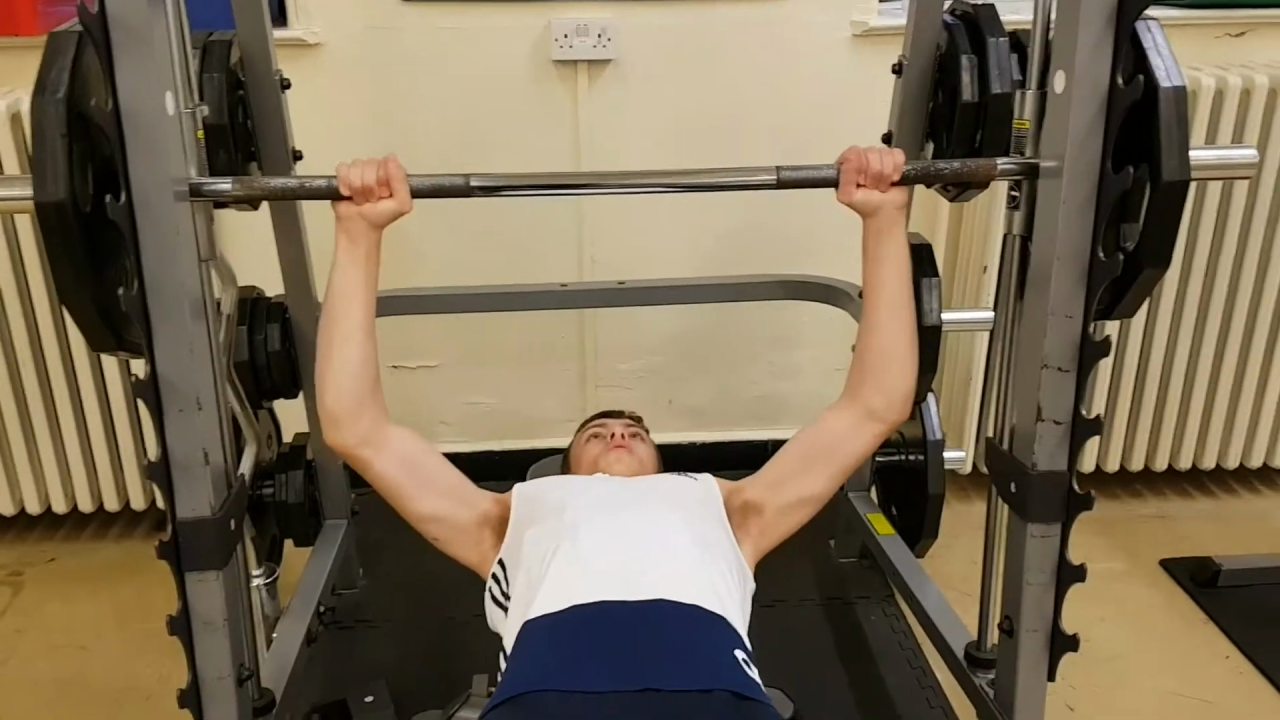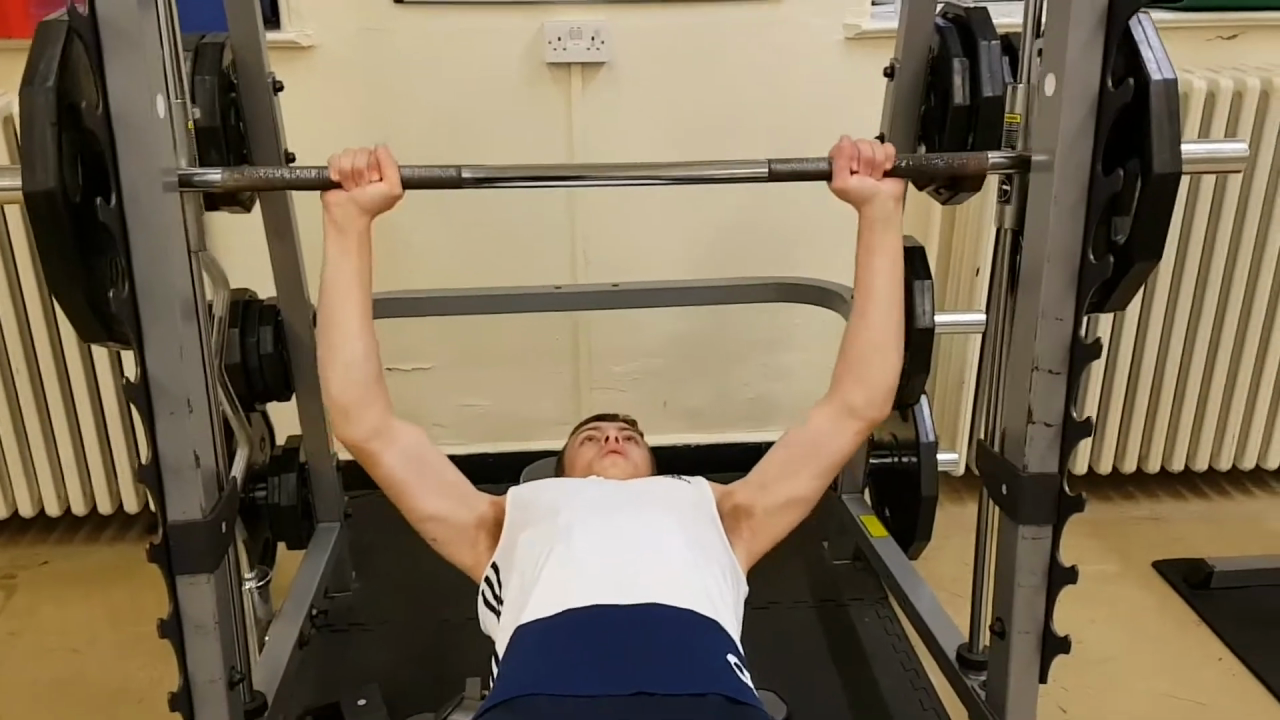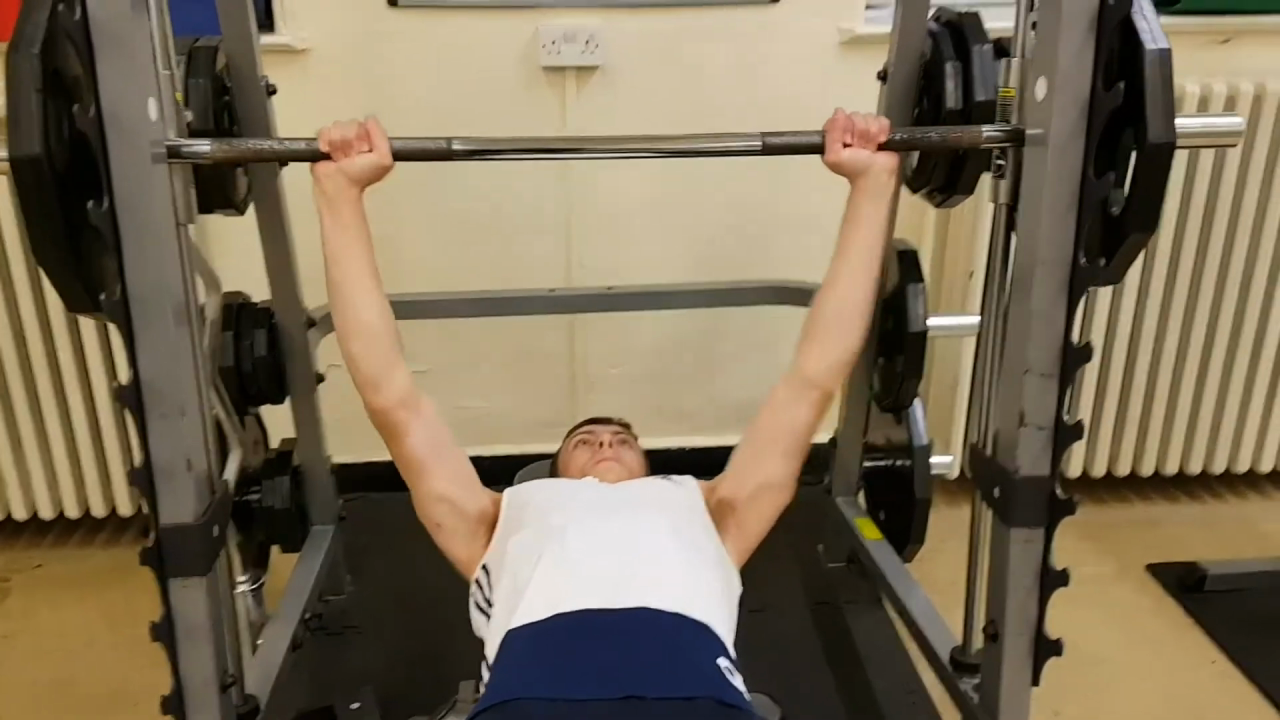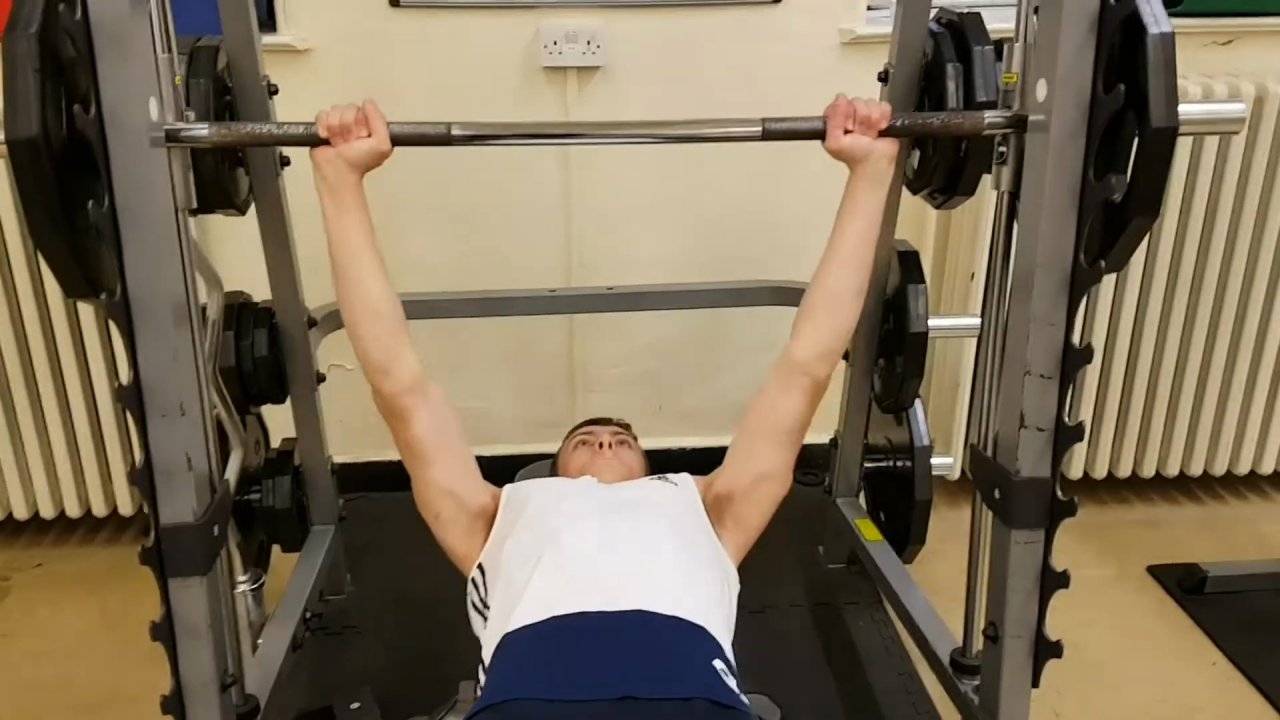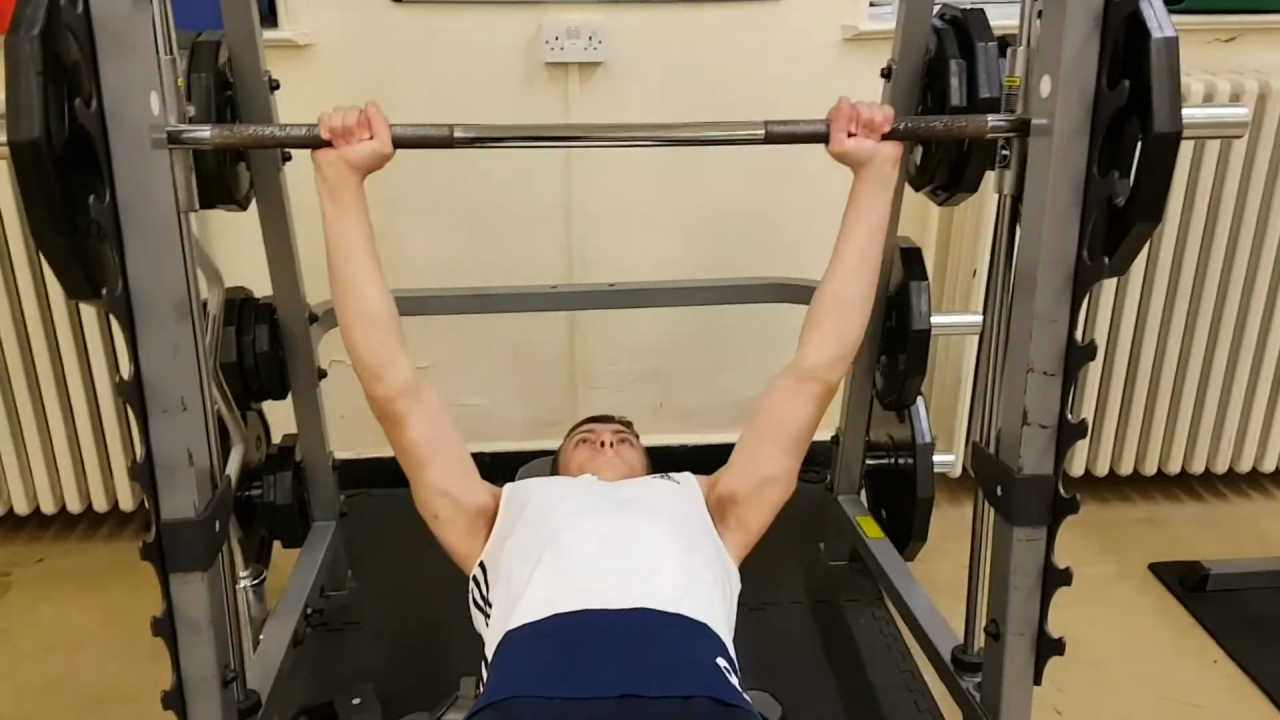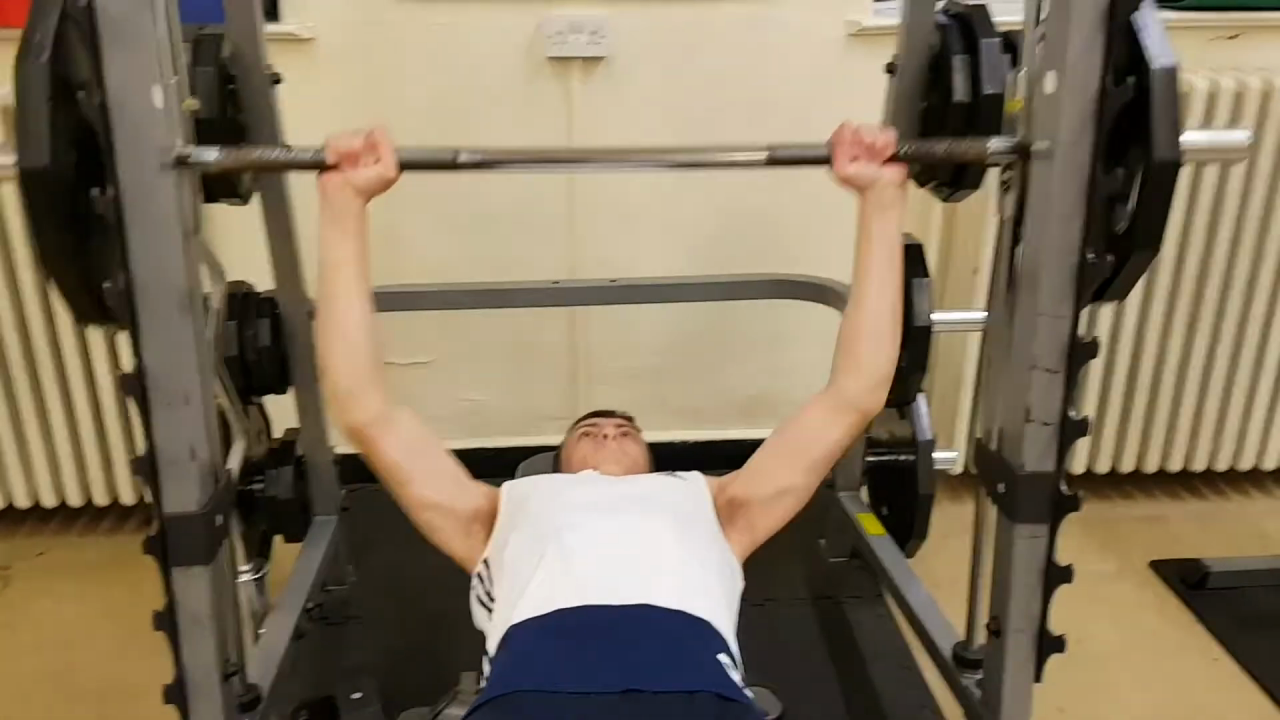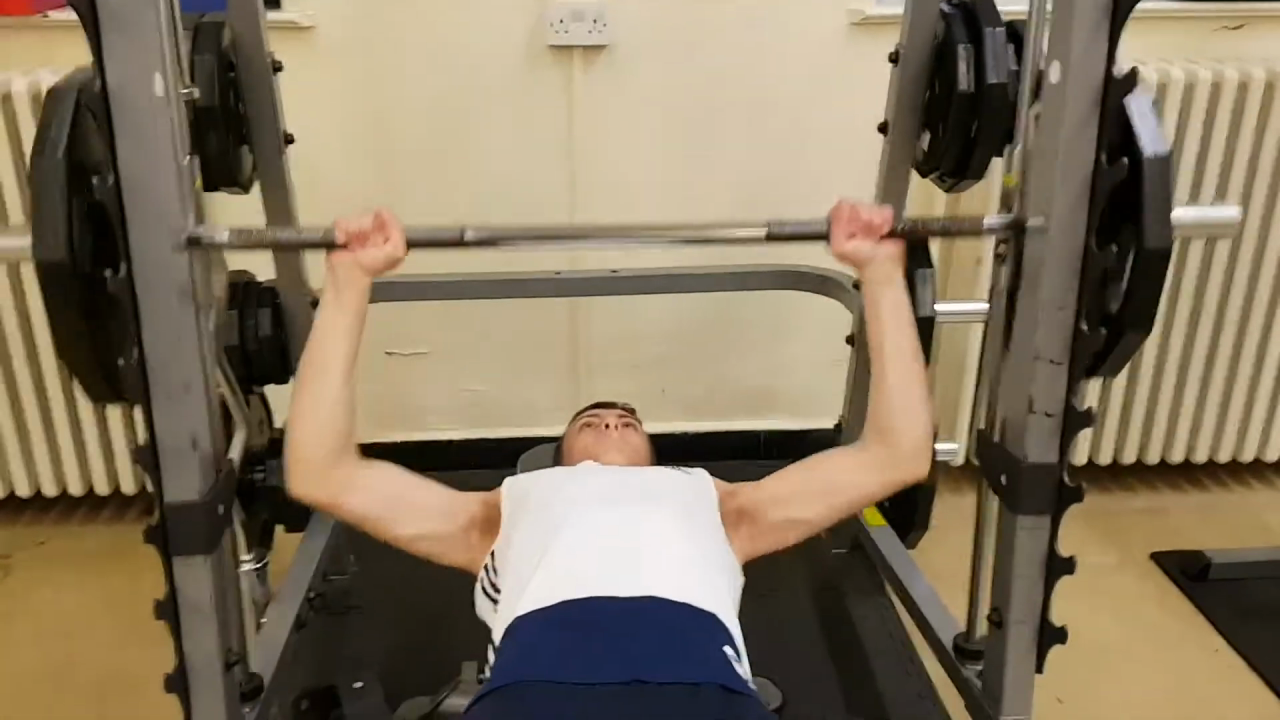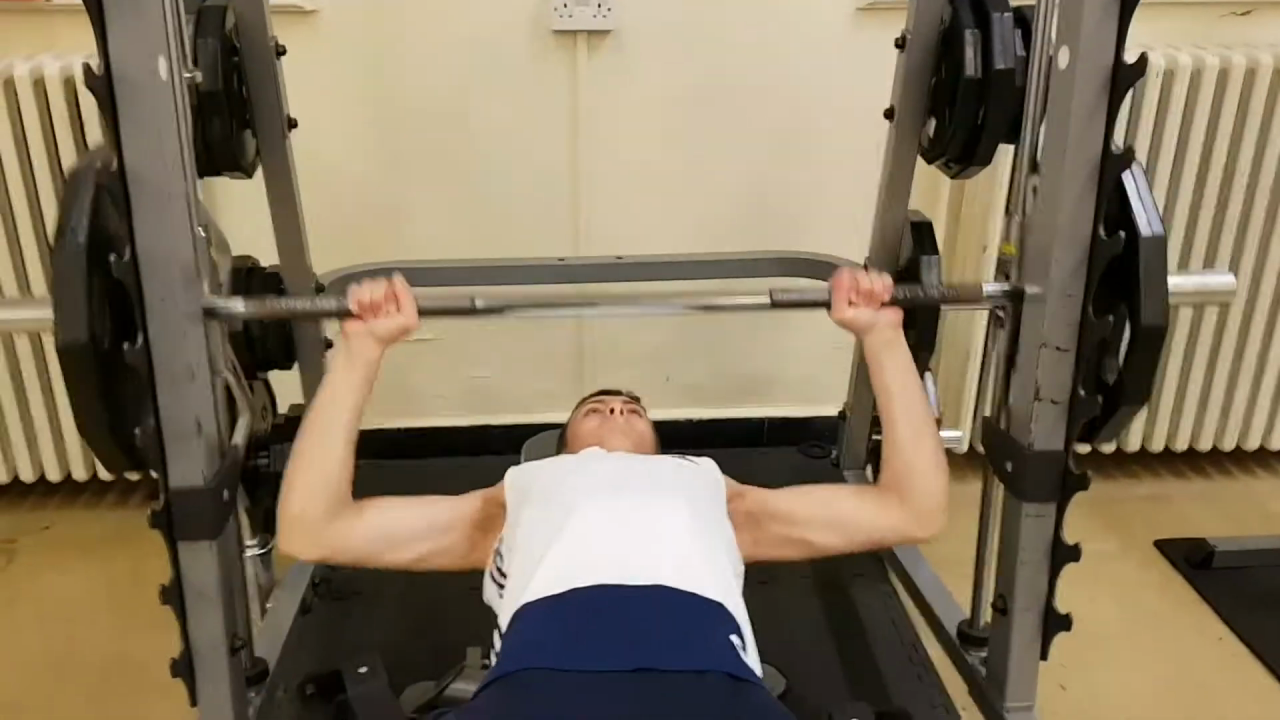
dt=0.2s
person 1, frame 1
left shoulder: (718, 504)
right shoulder: (516, 513)
left elbow: (876, 405)
right elbow: (353, 426)
left wrist: (883, 217)
right wrist: (359, 231)
person 1, frame 2
left shoulder: (712, 509)
right shoulder: (510, 516)
left elbow: (859, 402)
right elbow: (362, 420)
left wrist: (878, 208)
right wrist: (349, 219)
person 1, frame 3
left shoulder: (704, 509)
right shoulder: (506, 518)
left elbow: (816, 373)
right elbow: (389, 389)
left wrist: (871, 184)
right wrist: (341, 191)
person 1, frame 4
left shoulder: (701, 507)
right shoulder: (502, 516)
left elbow: (805, 366)
right elbow: (400, 381)
left wrist: (869, 169)
right wrist: (341, 175)
person 1, frame 5
left shoulder: (701, 504)
right shoulder: (505, 511)
left elbow: (816, 369)
right elbow: (391, 382)
left wrist: (874, 171)
right wrist: (342, 177)
person 1, frame 6
left shoulder: (708, 505)
right shoulder: (508, 509)
left elbow: (855, 395)
right elbow: (363, 407)
left wrist: (881, 195)
right wrist: (344, 200)
person 1, frame 7
left shoulder: (710, 501)
right shoulder: (509, 510)
left elbow: (898, 455)
right elbow: (320, 471)
left wrist: (881, 270)
right wrist: (350, 278)
person 1, frame 8
left shoulder: (712, 488)
right shoulder: (515, 498)
left elbow: (916, 509)
right elbow: (310, 527)
left wrist: (880, 334)
right wrist: (361, 348)
